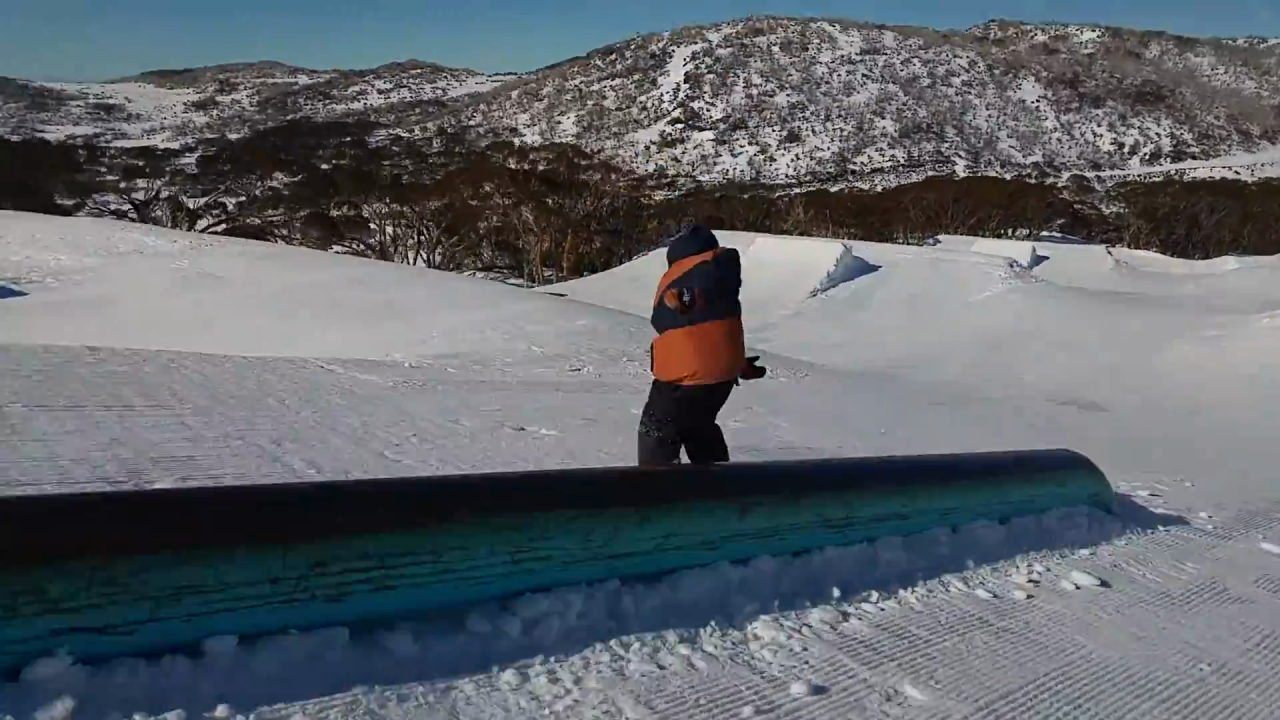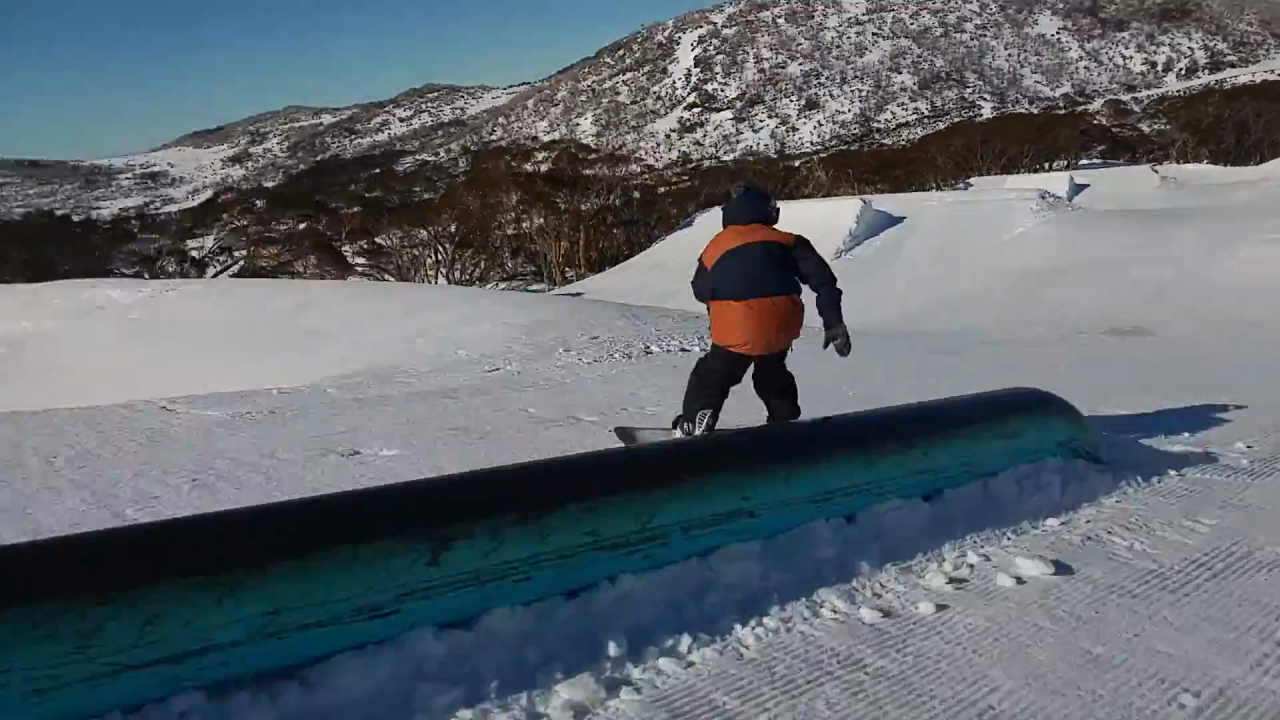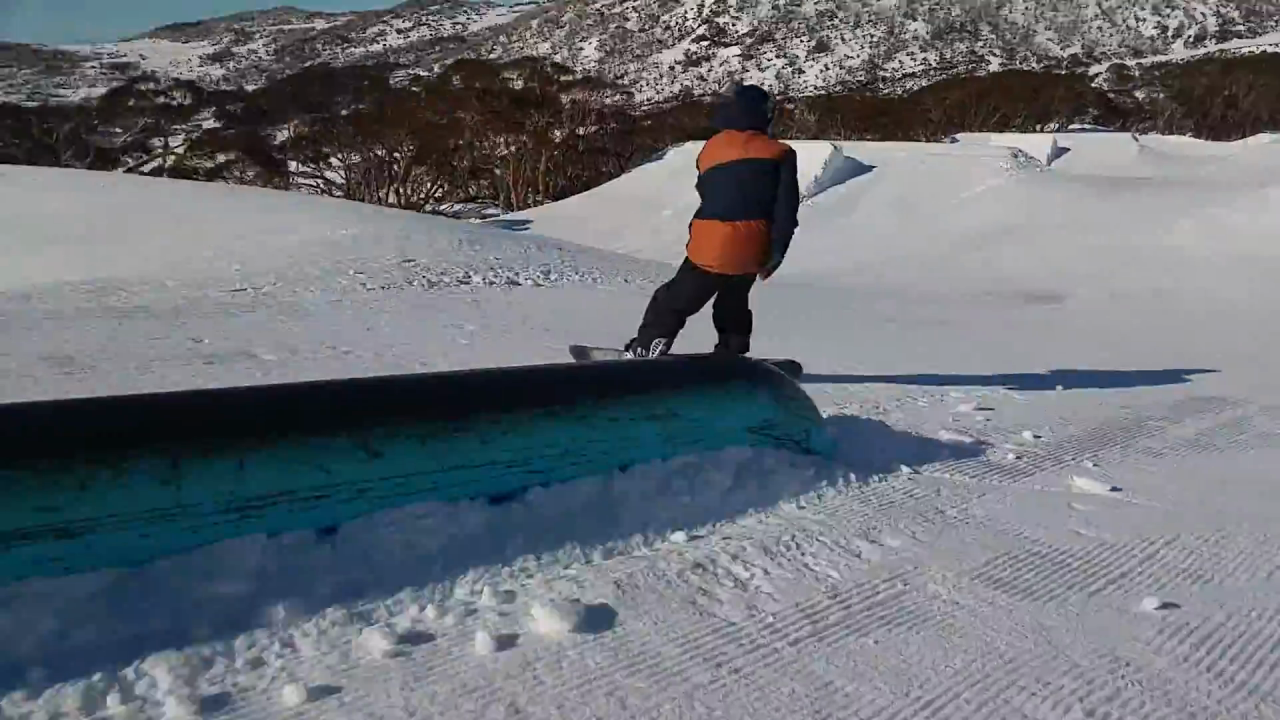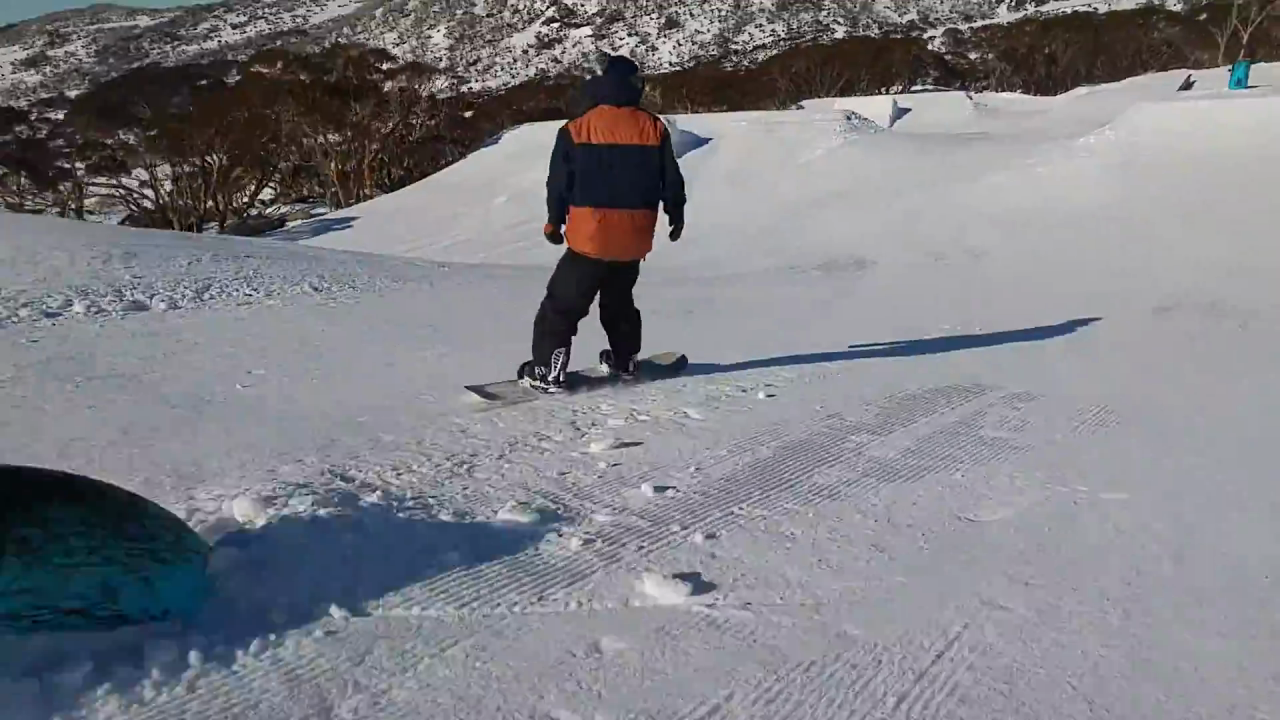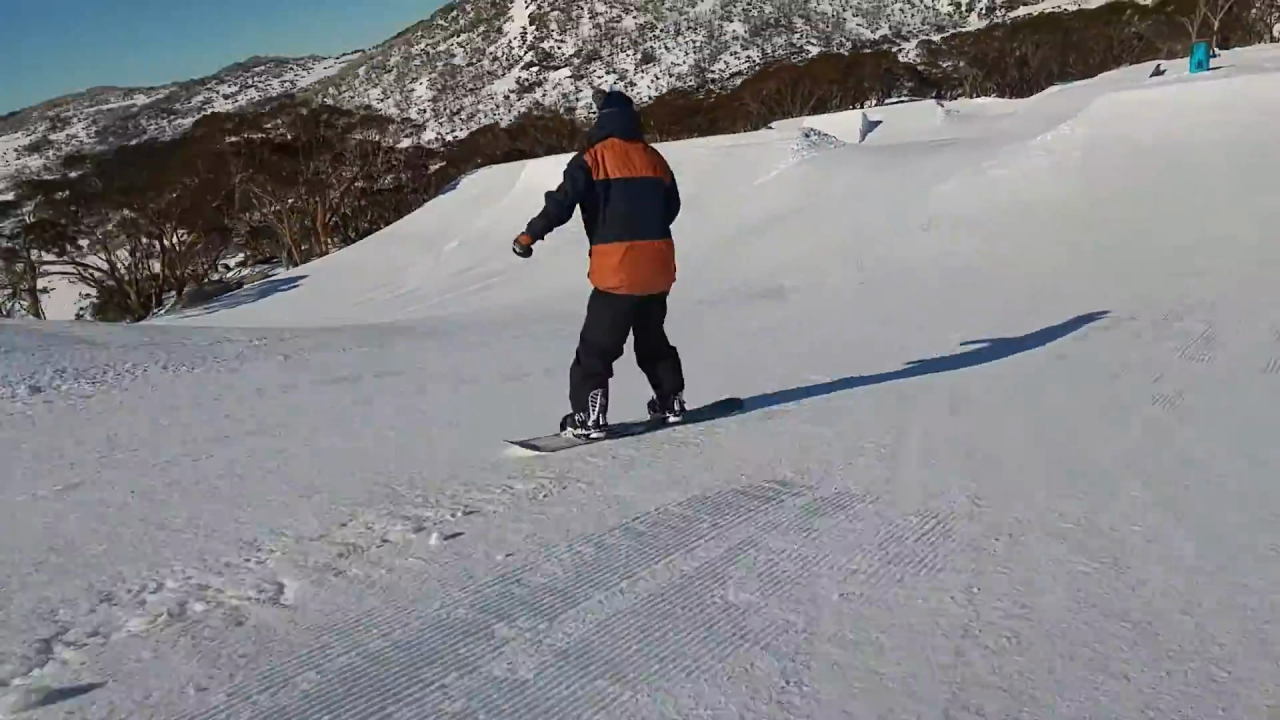
dt=0.3s
person 1, frame 1
left shoulder: (667, 284)
right shoulder: (723, 259)
right elbow: (717, 278)
right wrist: (697, 295)
left hip: (679, 362)
right hip: (723, 356)
left knee: (658, 429)
right knee: (701, 427)
person 1, frame 2
left shoulder: (713, 248)
right shoulder: (785, 240)
left elbow: (702, 291)
right elbow: (821, 278)
right wrist: (834, 323)
left hip: (736, 329)
right hip: (781, 324)
left knee: (711, 377)
right knee: (772, 374)
left ankle: (693, 429)
right ankle: (785, 424)
person 1, frame 3
left shoulder: (709, 150)
right shoulder: (779, 152)
right elbow: (786, 203)
right wrist: (777, 250)
left hip: (712, 244)
right hip: (753, 248)
left knee: (675, 301)
right knee: (733, 303)
left ankle: (646, 349)
right ankle: (732, 355)
person 1, frame 4
left shoulder: (577, 128)
right shoulder: (653, 127)
left elbow: (559, 180)
right elbow: (671, 178)
left wrist: (554, 221)
right wrist: (676, 214)
left hip: (591, 235)
right hip: (635, 236)
left knee: (561, 304)
right knee: (618, 299)
left ankle: (547, 370)
right ankle: (624, 359)
person 1, frame 5
left shoulder: (591, 159)
right shoulder: (653, 158)
left elbow: (562, 203)
right elbow: (671, 207)
left wrist: (530, 234)
left hip: (618, 270)
right hip: (660, 266)
left knee: (597, 349)
right knee: (652, 339)
left ankle: (590, 418)
right ankle: (671, 402)
